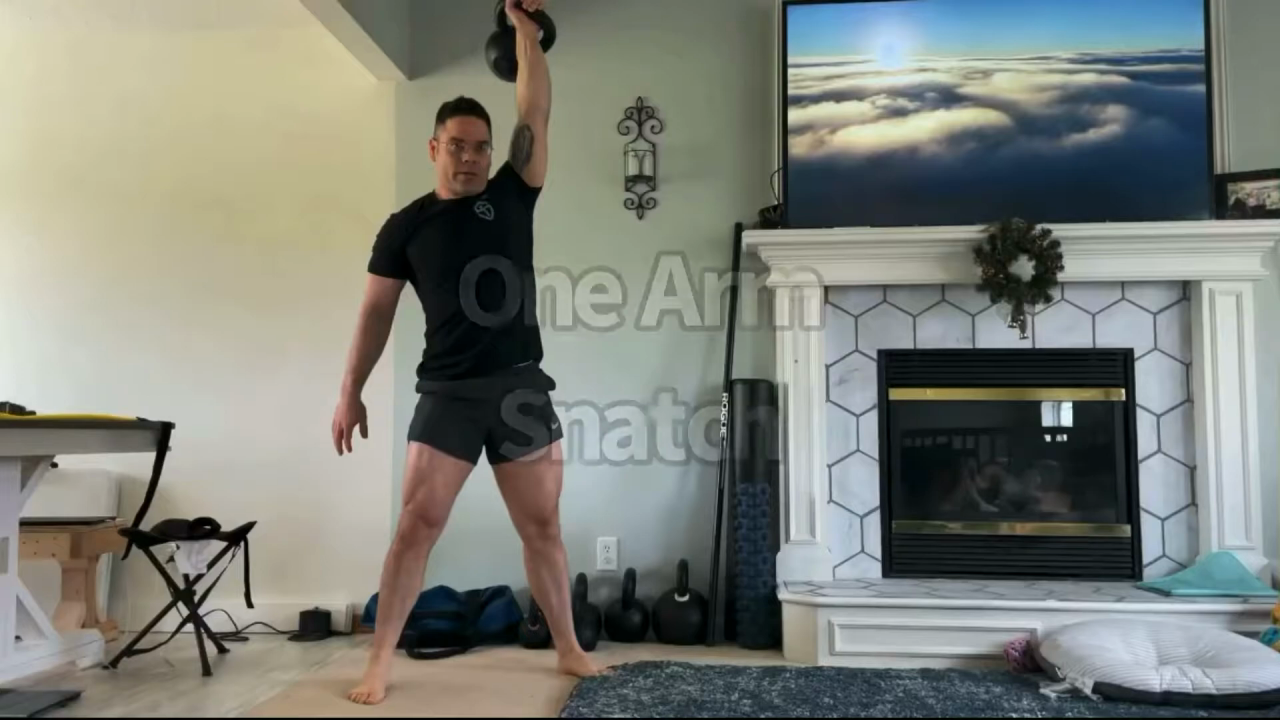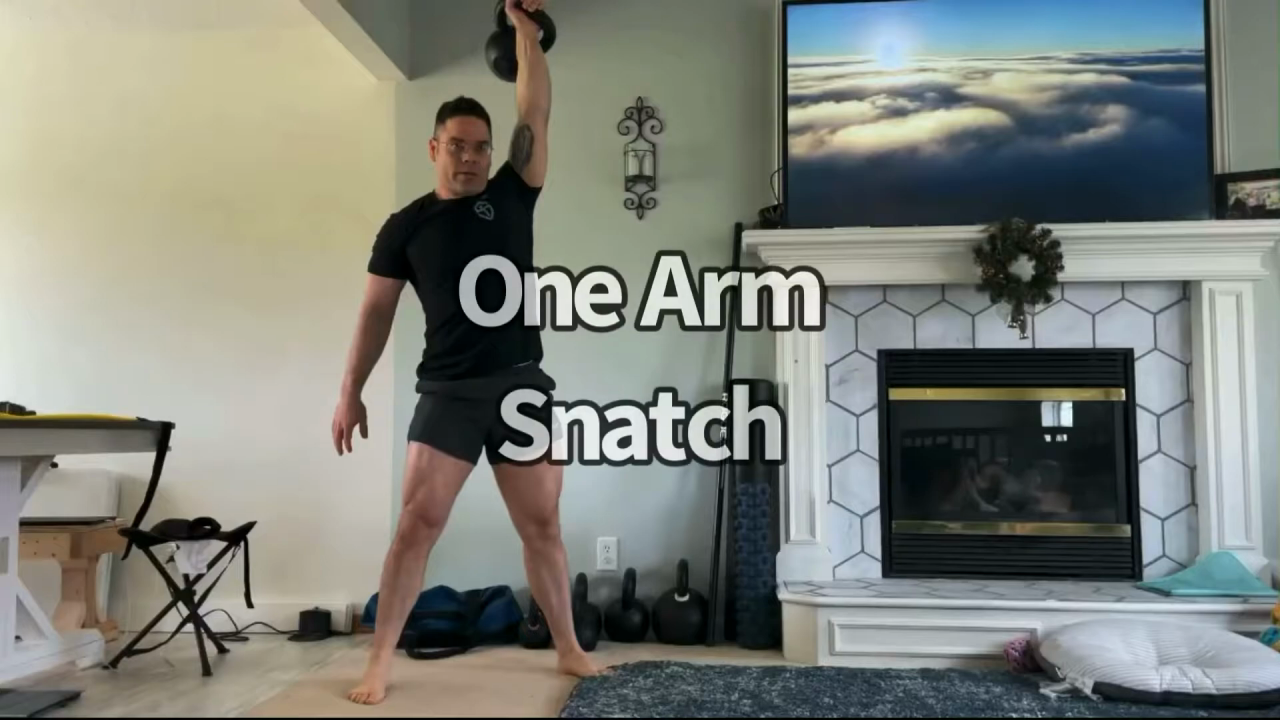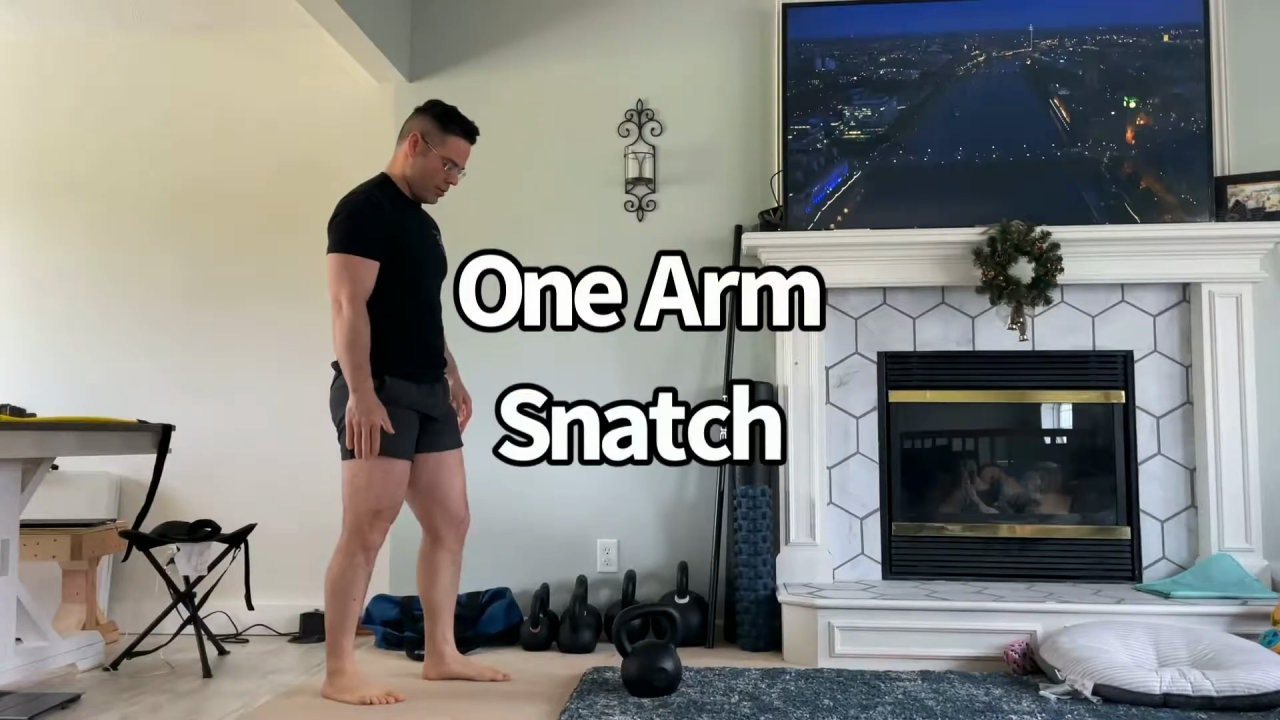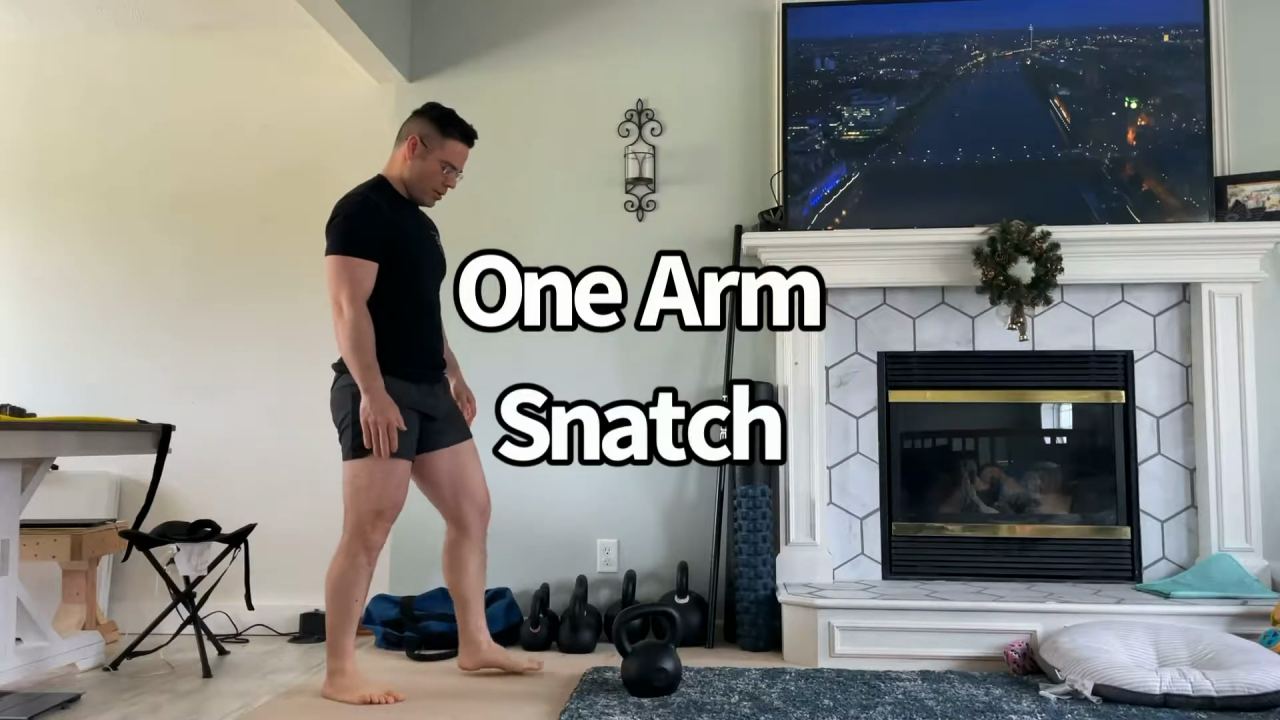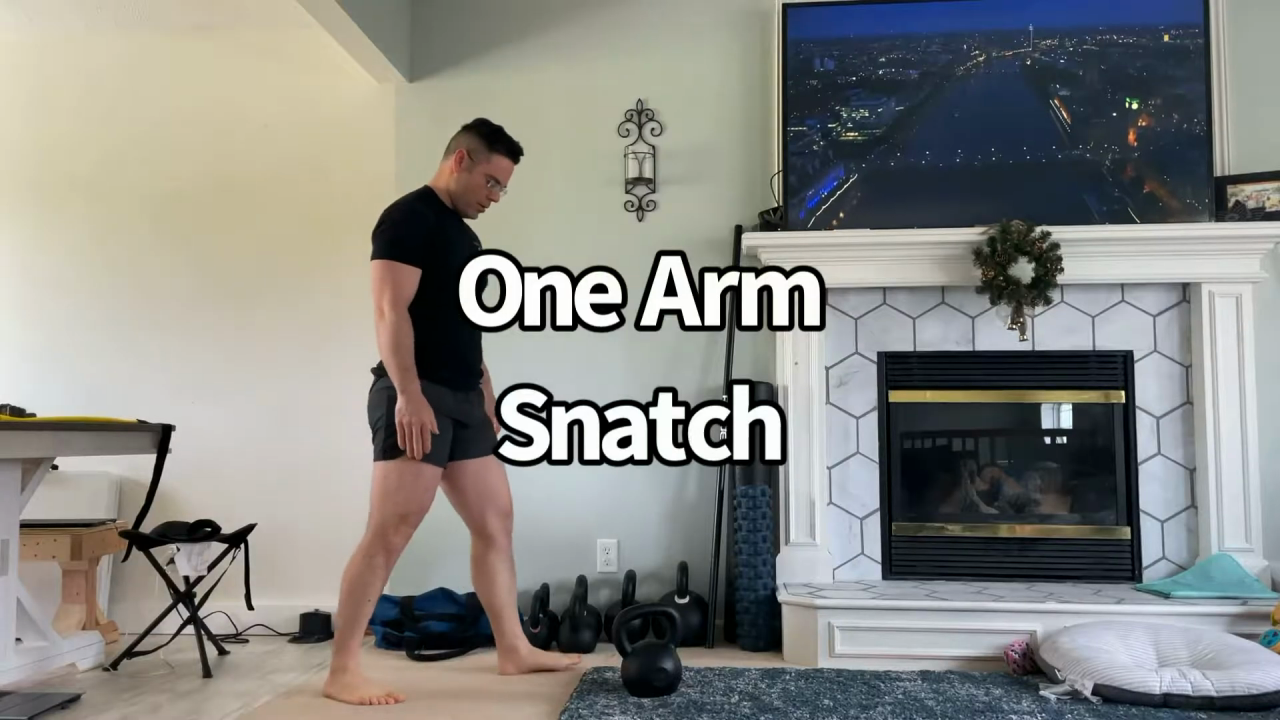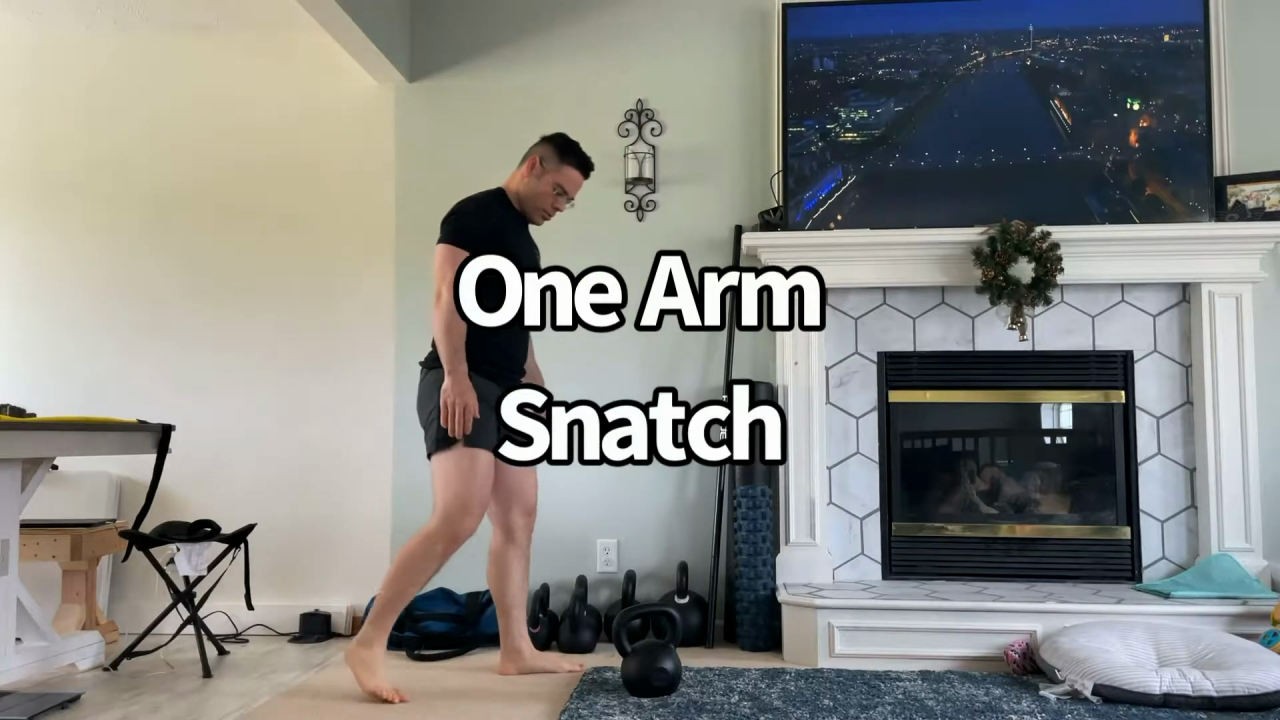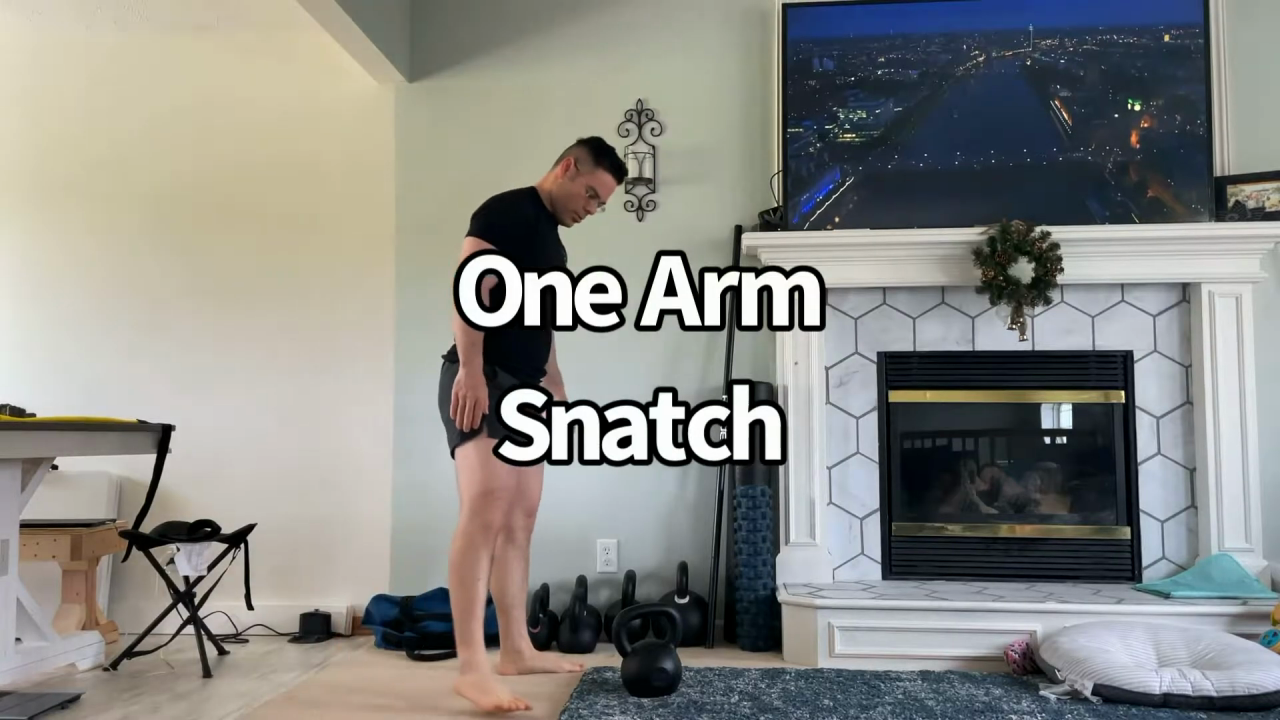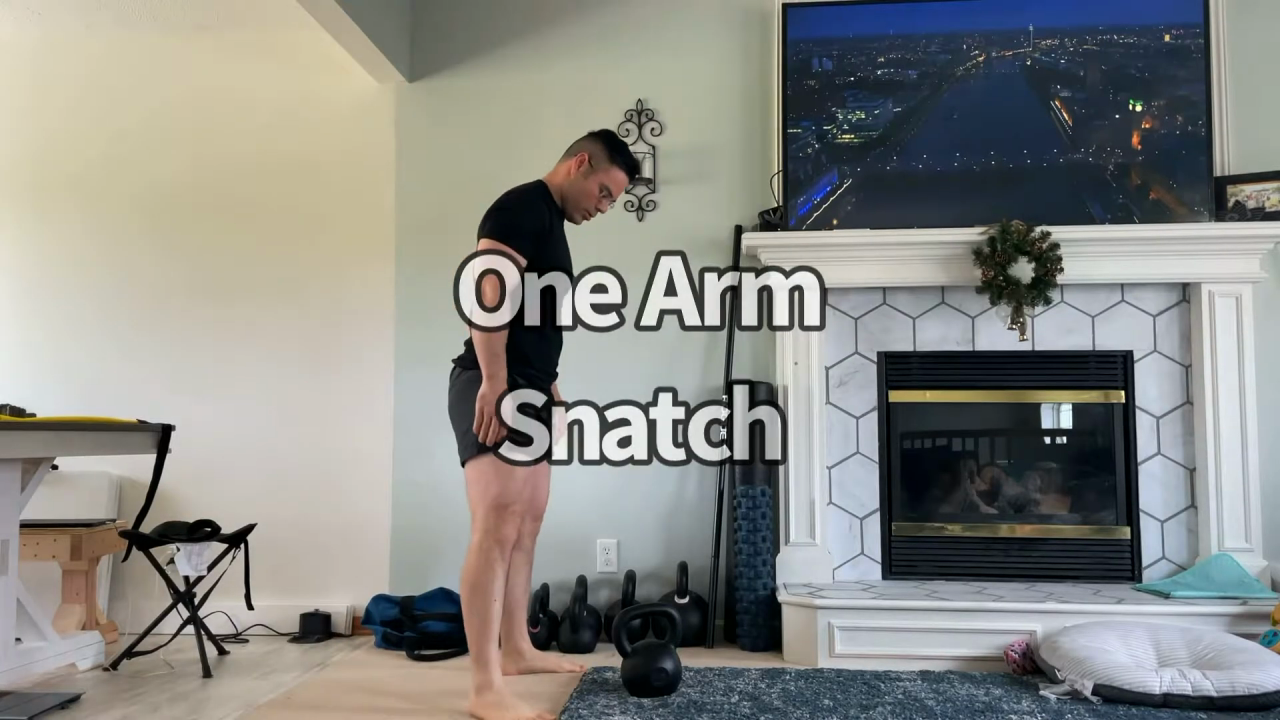
dt=0.3s
person 1, frame 1
left shoulder: (512, 196)
right shoulder: (406, 226)
left elbow: (536, 113)
right elbow: (376, 311)
right wrist: (351, 392)
left hip: (521, 388)
right hip: (448, 393)
left knee: (542, 525)
right knee: (417, 523)
left ankle: (569, 649)
right ankle: (379, 662)
person 1, frame 2
left shoulder: (511, 196)
right shoulder: (407, 225)
left elbow: (536, 114)
right elbow: (376, 310)
right wrist: (350, 392)
left hip: (520, 386)
right hip: (447, 393)
left knee: (542, 526)
right knee: (417, 525)
left ankle: (569, 649)
right ankle: (379, 662)
person 1, frame 3
left shoulder: (422, 221)
right shoulder: (364, 208)
right elbow: (348, 307)
left wrist: (453, 377)
right wrist: (361, 395)
left hip: (428, 396)
right hip: (379, 395)
left knee: (450, 525)
right knee: (366, 531)
left ankle: (441, 653)
right ankle: (339, 672)
person 1, frame 4
left shoulder: (421, 223)
right shoulder: (361, 209)
right elbow: (348, 307)
left wrist: (454, 376)
right wrist: (372, 394)
left hip: (429, 393)
right hip: (380, 394)
left knee: (473, 511)
right knee: (367, 533)
left ankle: (476, 645)
right ankle: (339, 671)
person 1, frame 5
left shoulder: (463, 234)
right shoulder: (407, 219)
right elbow: (390, 312)
left wrist: (485, 387)
right wrist: (409, 395)
left hip: (463, 401)
right hip: (416, 401)
left knee: (496, 523)
right knee: (388, 535)
left ankle: (514, 649)
right ankle: (342, 670)
person 1, frame 6
left shoulder: (524, 240)
right shoulder: (476, 215)
right elbow: (446, 299)
left wrist: (539, 389)
right wrist: (455, 378)
left hip: (505, 393)
right hip: (460, 390)
left knee: (519, 520)
right knee: (456, 519)
left ankle: (518, 648)
right ankle: (369, 646)
person 1, frame 7
left shoulder: (551, 239)
right shoulder: (507, 211)
right elbow: (469, 289)
left wrist: (556, 388)
right wrist: (470, 368)
left hip: (522, 388)
right hip: (482, 382)
left knee: (519, 521)
right knee: (486, 512)
left ankle: (516, 648)
right ankle: (472, 666)
person 1, frame 8
left shoulder: (550, 224)
right shoulder: (520, 208)
right elbow: (489, 295)
left wrist: (550, 390)
right wrist: (494, 383)
left hip: (527, 392)
right hip: (494, 390)
left knee: (525, 526)
right knee: (497, 529)
left ankle: (516, 650)
